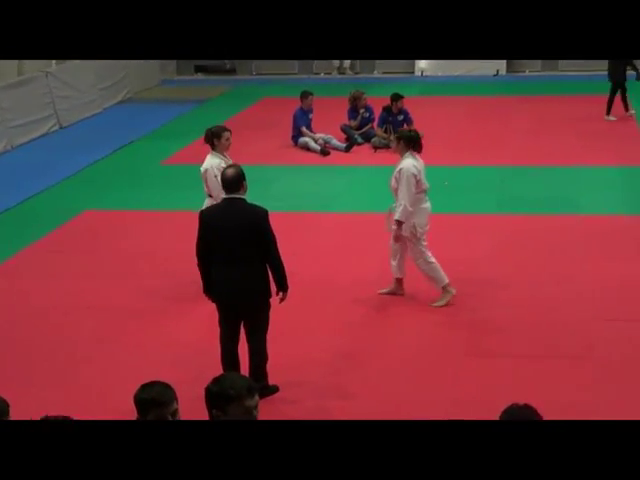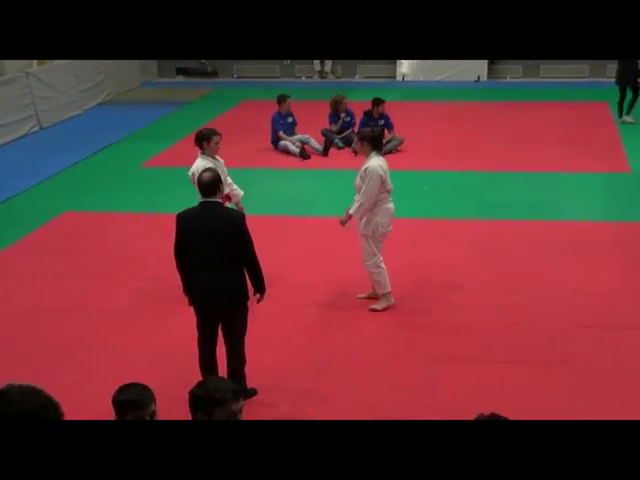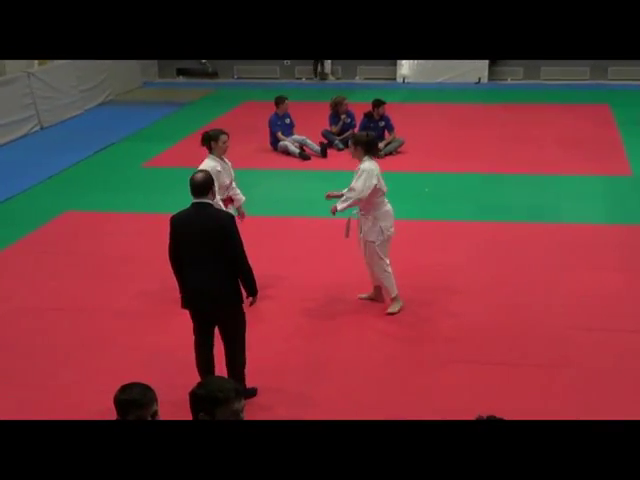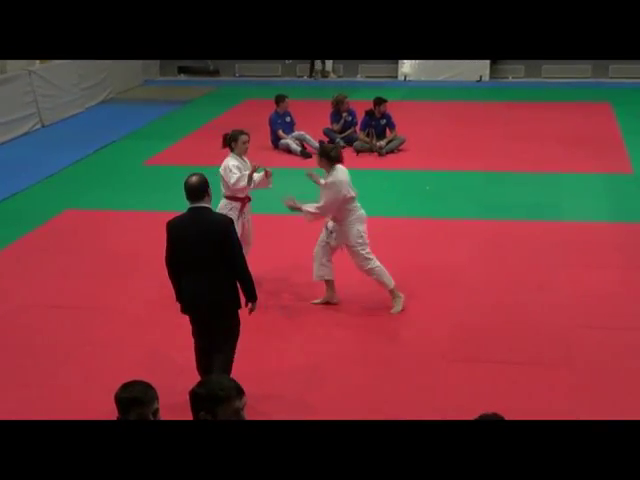
dt=0.4s
person 1, frame 1
left shoulder: (208, 215)
right shoulder: (257, 214)
left elbow: (202, 255)
right elbow: (271, 252)
left wrist: (208, 285)
right wrist: (281, 283)
left hip: (223, 287)
right hip: (254, 287)
left knee: (228, 337)
right knee: (256, 336)
right ankle: (259, 385)
person 1, frame 2
left shoulder: (184, 218)
right shoulder: (234, 218)
left elbow: (180, 257)
right elbow: (248, 255)
left wrist: (188, 286)
right wrist: (259, 285)
left hip: (201, 291)
right hip: (231, 290)
left knee: (206, 340)
right knee: (234, 340)
right ankle: (237, 388)
person 1, frame 3
left shoulder: (177, 221)
right shoulder: (224, 219)
left elbow: (175, 259)
right elbow: (238, 258)
left wrist: (186, 286)
right wrist: (251, 289)
left hip: (194, 293)
right hip: (224, 292)
left knee: (203, 341)
right knee: (234, 340)
person 1, frame 4
left shoulder: (174, 226)
right shoulder: (223, 223)
left elbow: (171, 264)
right elbow: (238, 263)
left wrist: (181, 293)
right wrist: (251, 295)
left hip: (192, 297)
right hip: (221, 296)
left knee: (203, 342)
right knee: (226, 342)
person 2, frame 1
left shoulder: (406, 167)
right shoulder: (413, 159)
left elbow: (406, 200)
left wrist: (398, 225)
left hip: (413, 214)
right hip: (416, 208)
left knee: (421, 255)
right knee: (397, 248)
left ankle: (447, 290)
right ankle: (398, 286)
person 2, frame 2
left shoulder: (372, 167)
right shoulder: (376, 160)
left elbow: (366, 198)
left wrist: (349, 215)
right wrist: (353, 210)
left hip: (377, 214)
right hip: (376, 211)
left knee: (371, 257)
right knee: (370, 254)
left ankle: (386, 296)
right ankle: (377, 291)
person 2, frame 3
left shoulder: (366, 169)
right shoulder: (367, 165)
left elbow: (357, 194)
left wrist: (339, 206)
right wrist: (340, 194)
left hip: (378, 219)
right hip: (371, 216)
left knee: (379, 260)
right knee: (370, 258)
left ankle: (395, 299)
right ankle: (377, 292)
person 2, frame 4
left shoulder: (336, 180)
right shoulder: (336, 170)
left elbow: (323, 209)
left wrist: (299, 208)
right wrist: (318, 181)
left hip: (351, 222)
right hip: (338, 220)
left knee: (365, 260)
right knee: (321, 253)
left ankle: (396, 295)
right ankle: (330, 294)
